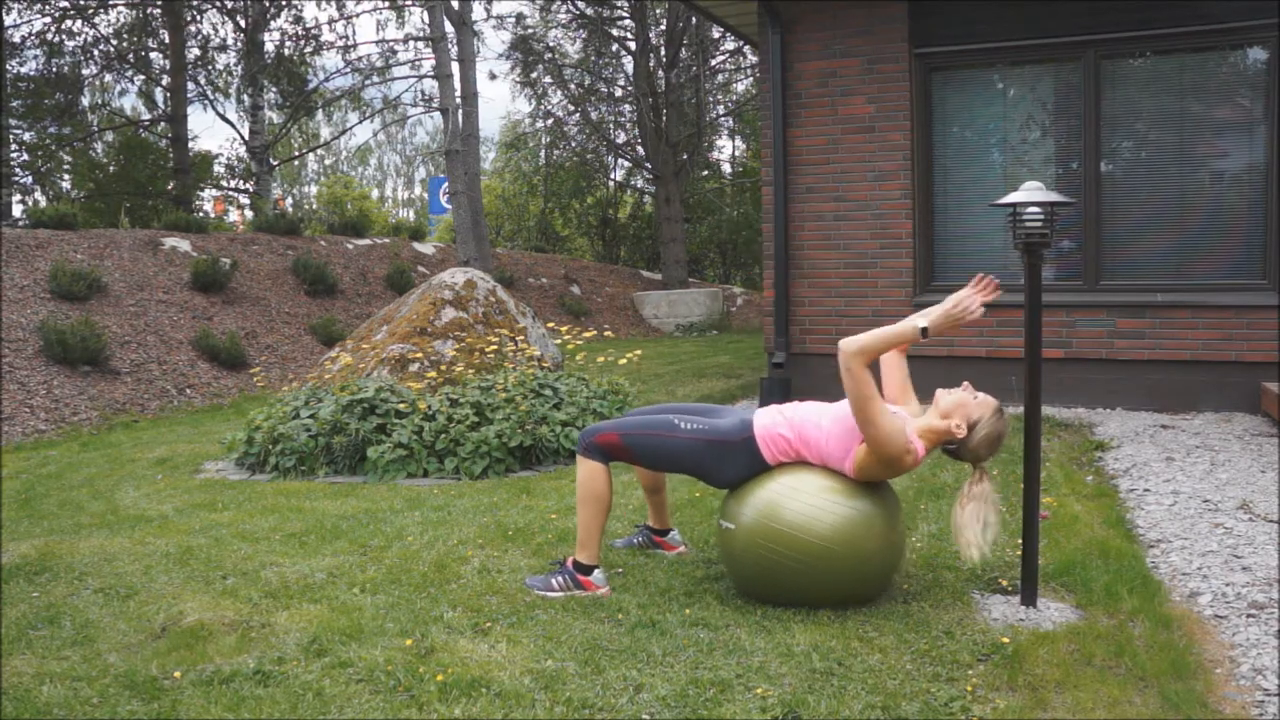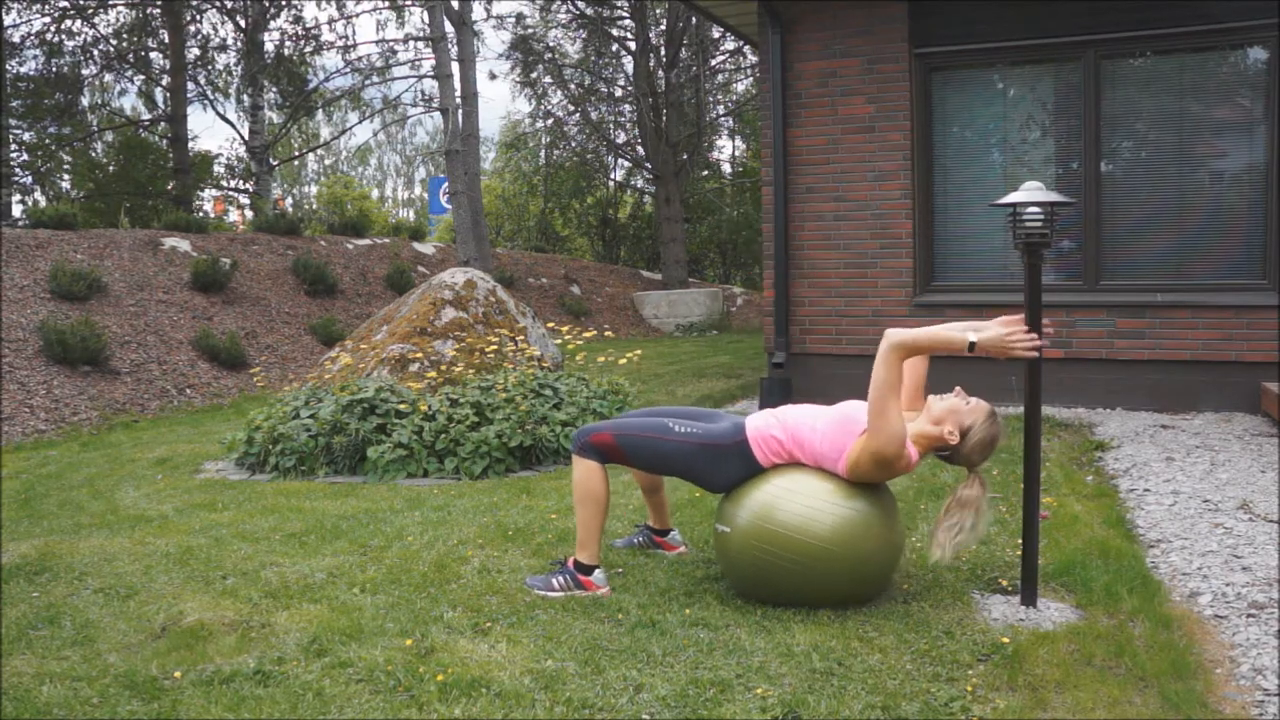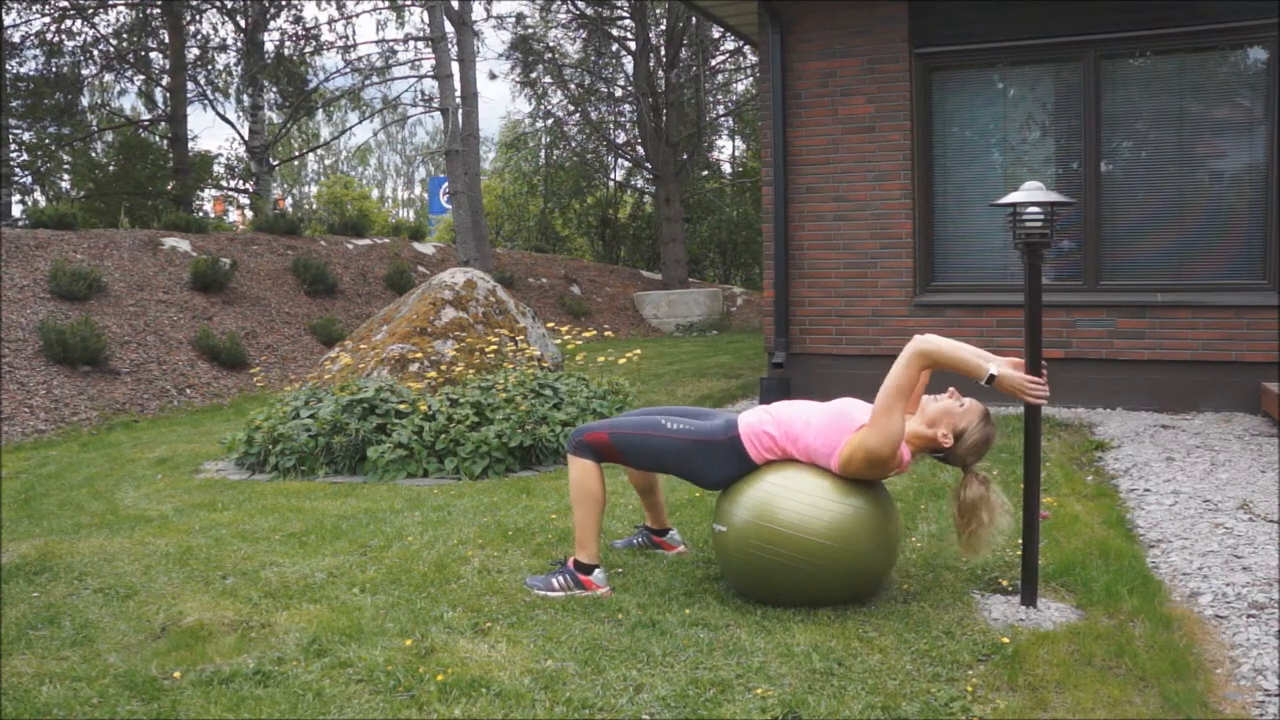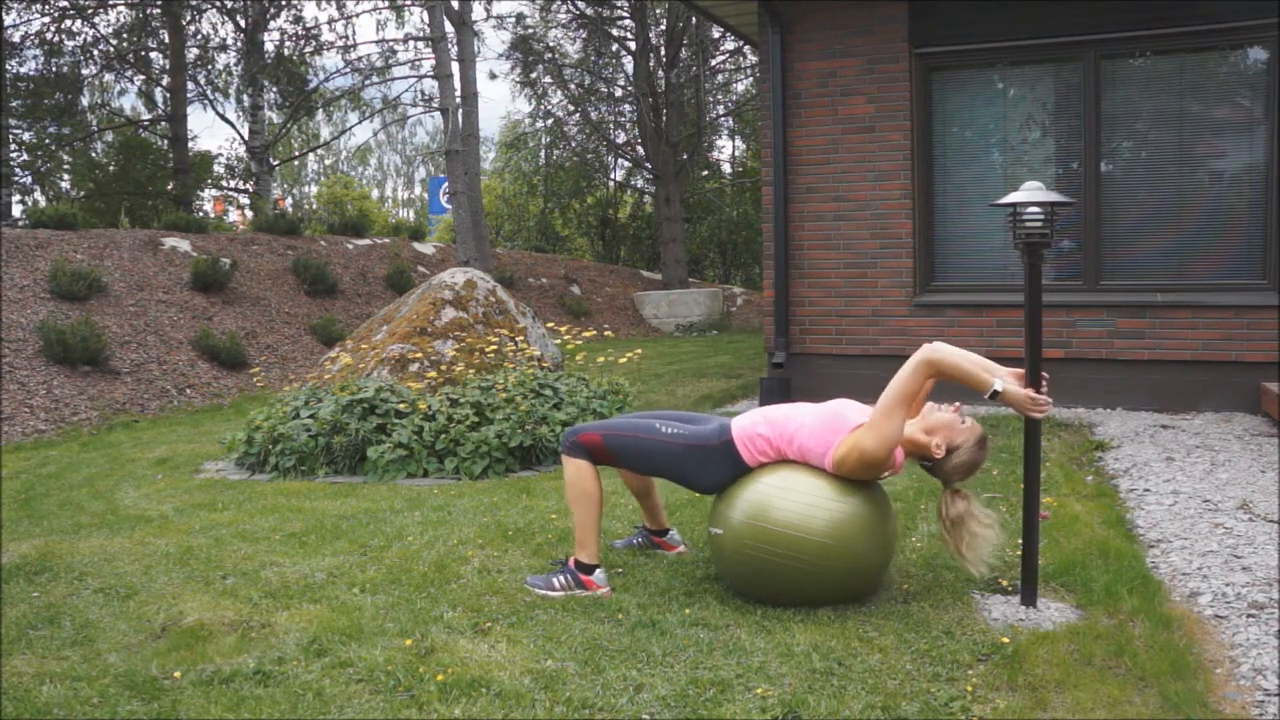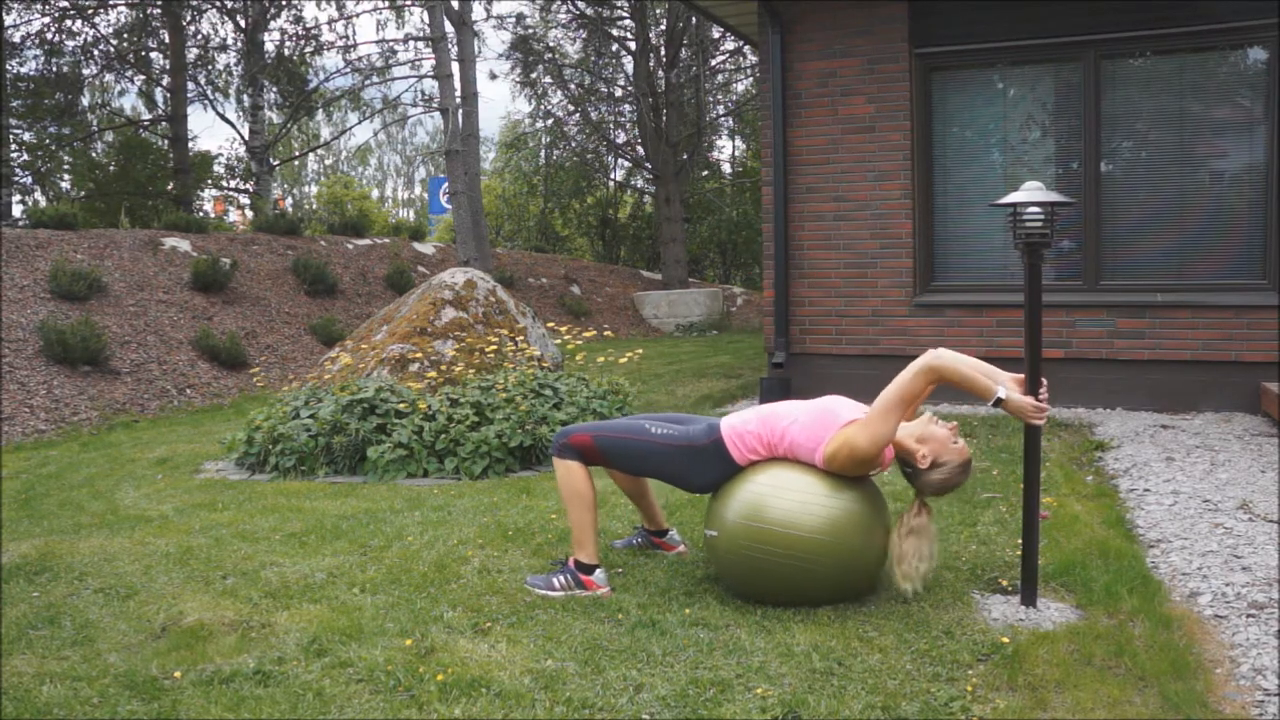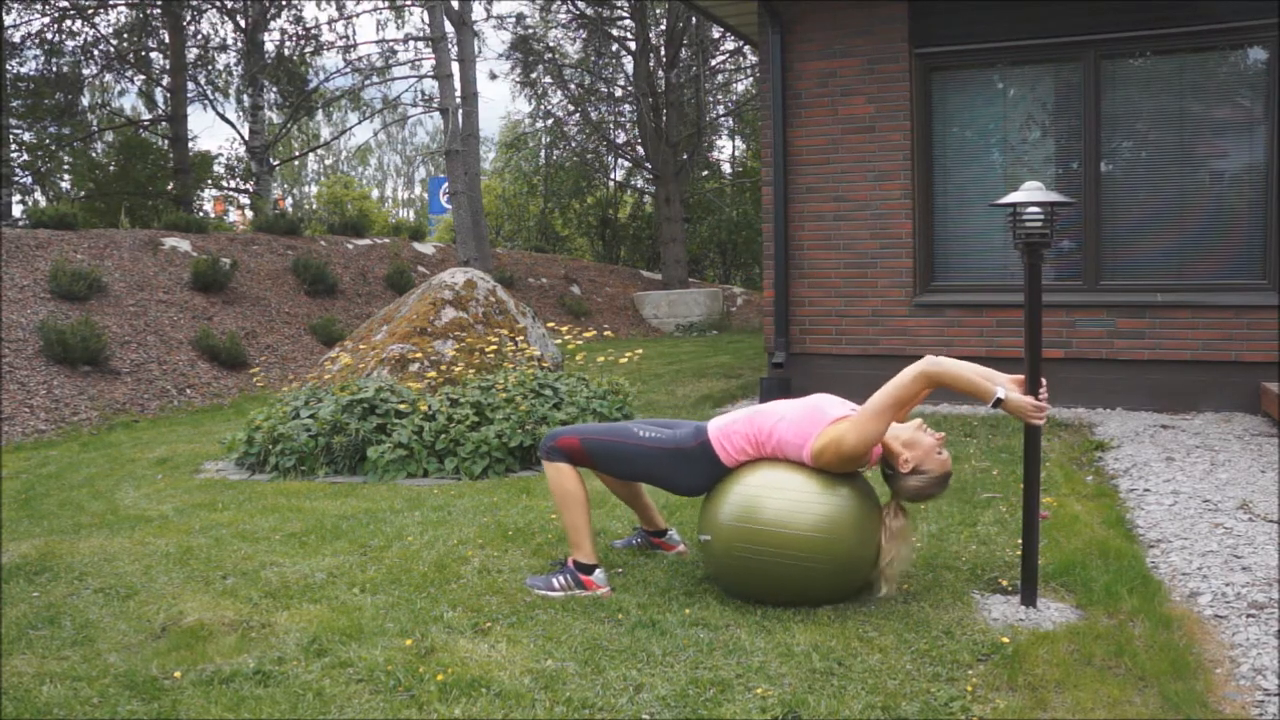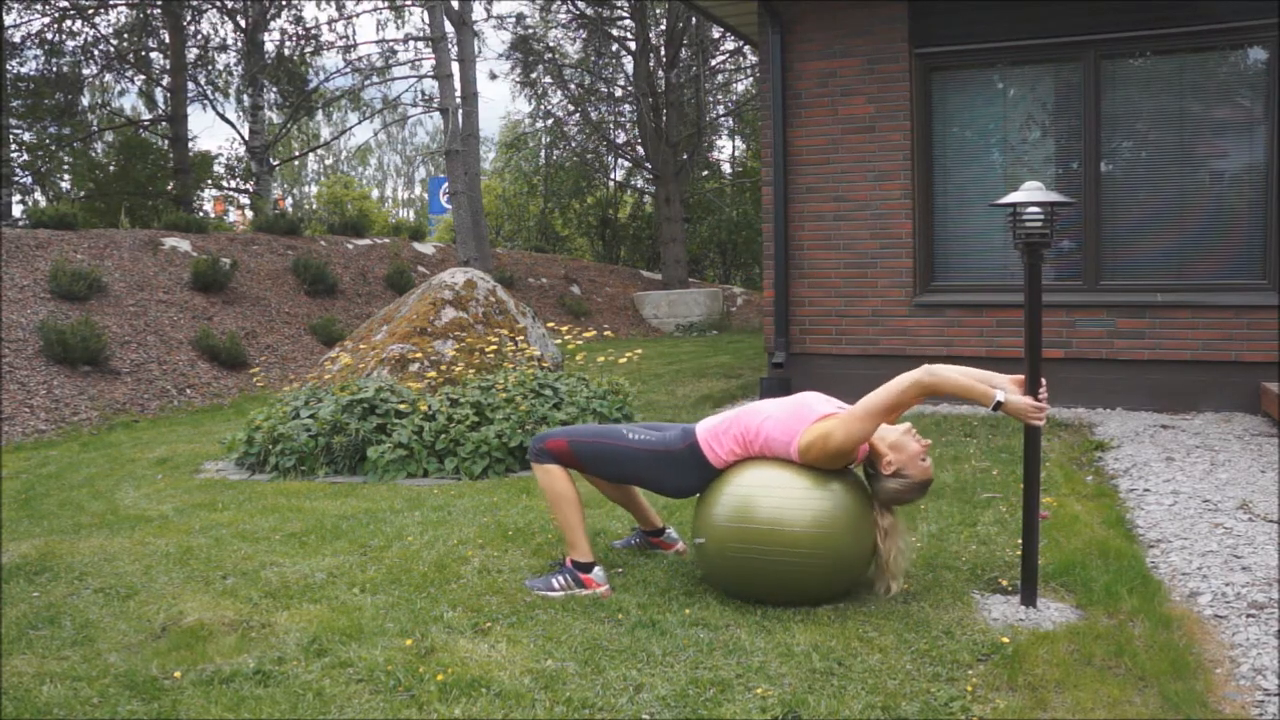
dt=0.2s
person 1, frame 1
left shoulder: (895, 450)
right shoulder: (908, 418)
left elbow: (852, 352)
right elbow: (890, 348)
left wrist: (932, 322)
right wrist: (945, 309)
left hip: (738, 447)
right hip: (748, 426)
left knee: (592, 441)
right knee: (632, 420)
left ankle: (584, 572)
right ankle: (661, 533)
person 1, frame 2
left shoulder: (887, 454)
right shoulder: (911, 426)
left elbow: (894, 342)
right elbow: (912, 347)
left wrist: (975, 338)
right wrist: (981, 331)
left hip: (734, 450)
right hip: (747, 428)
left knee: (588, 442)
right knee: (631, 421)
left ankle: (585, 573)
right ankle: (662, 533)
person 1, frame 3
left shoulder: (880, 451)
right shoulder: (904, 430)
left elbow: (919, 348)
right elbow: (925, 349)
left wrist: (994, 375)
right wrist: (997, 364)
left hip: (726, 448)
right hip: (740, 428)
left knee: (584, 441)
right knee: (623, 424)
left ankle: (585, 573)
right ankle: (660, 533)
person 1, frame 4
left shoulder: (873, 454)
right shoulder: (900, 434)
left elbow: (927, 358)
right elbow: (932, 354)
left wrist: (1000, 390)
right wrist: (1005, 374)
left hip: (721, 452)
right hip: (730, 432)
left knee: (576, 442)
right knee: (616, 429)
left ankle: (585, 572)
right ankle: (660, 533)
person 1, frame 5
left shoulder: (863, 450)
right shoulder: (886, 433)
left elbow: (930, 365)
right elbow: (934, 361)
left wrist: (1003, 397)
right wrist: (1006, 380)
left hip: (712, 452)
right hip: (723, 433)
left knee: (568, 443)
right knee: (606, 436)
left ankle: (586, 572)
right ankle: (659, 533)
person 1, frame 6
left shoulder: (851, 446)
right shoulder: (879, 434)
right elbow: (929, 369)
right wrist: (1005, 381)
left hip: (700, 454)
right hip: (709, 438)
left knee: (556, 446)
right knee: (597, 442)
left ankle: (584, 573)
right ankle: (658, 534)
person 1, frame 7
left shoulder: (839, 445)
right shoulder: (863, 434)
right elbow: (926, 376)
right wrist: (1005, 382)
left hip: (689, 456)
right hip: (698, 440)
left knee: (546, 448)
right knee: (585, 447)
left ankle: (582, 572)
right ankle: (656, 533)
